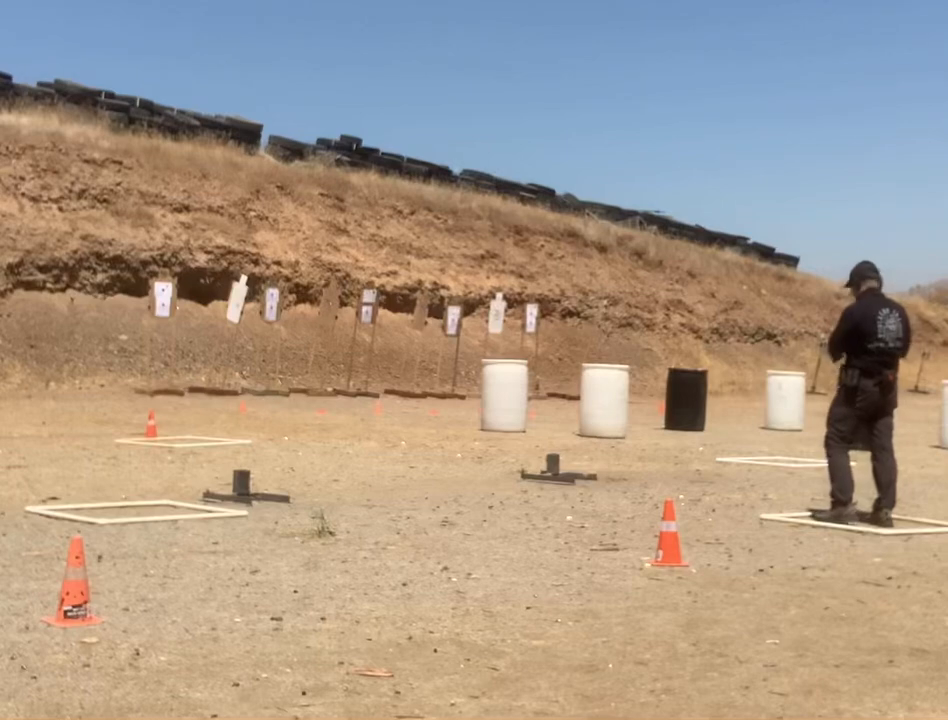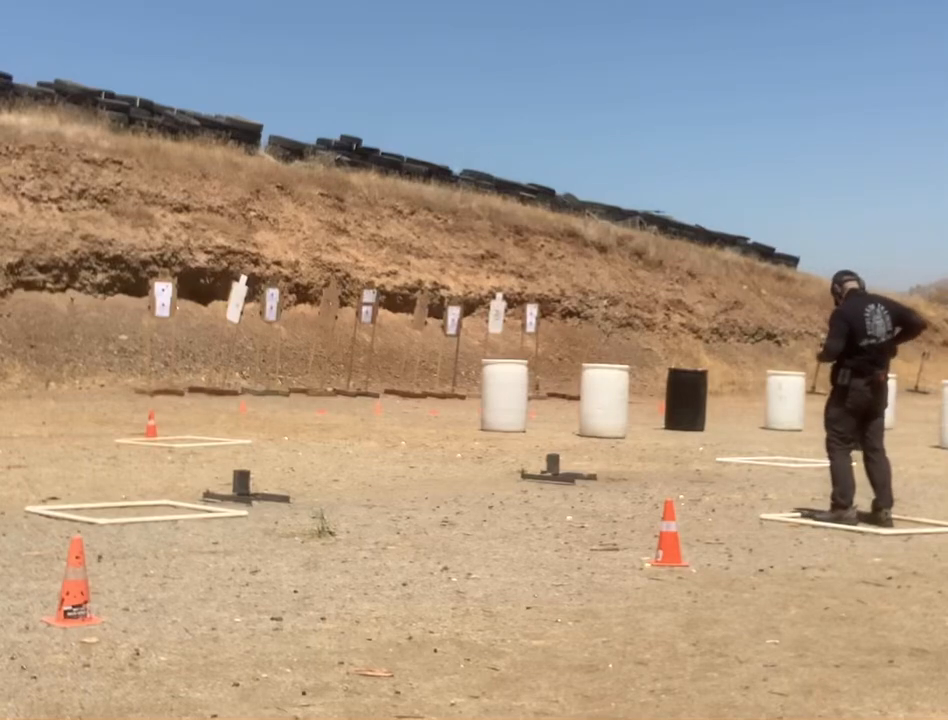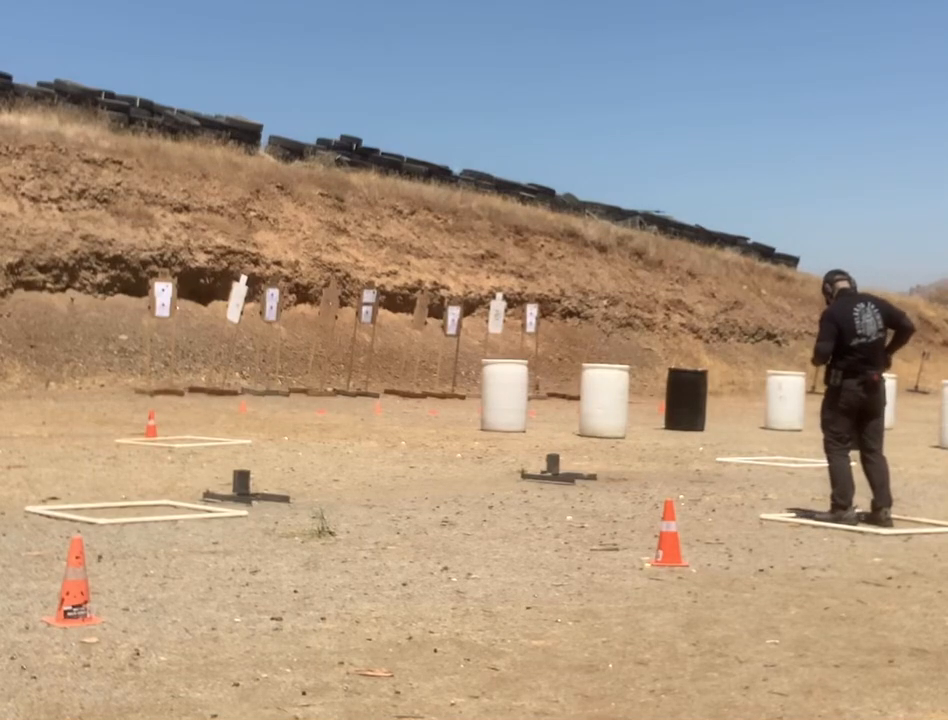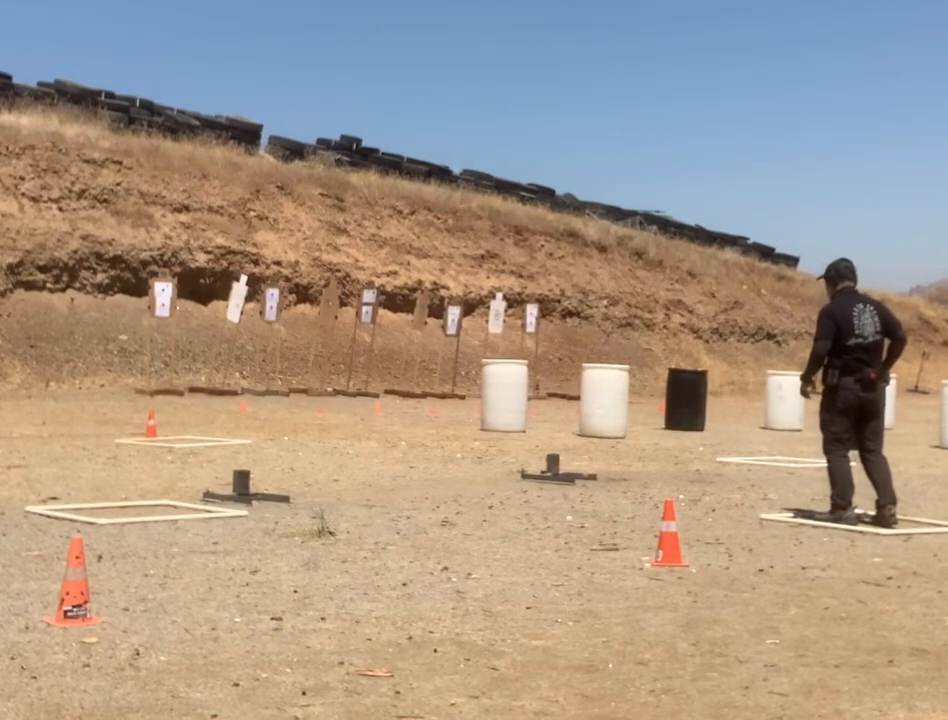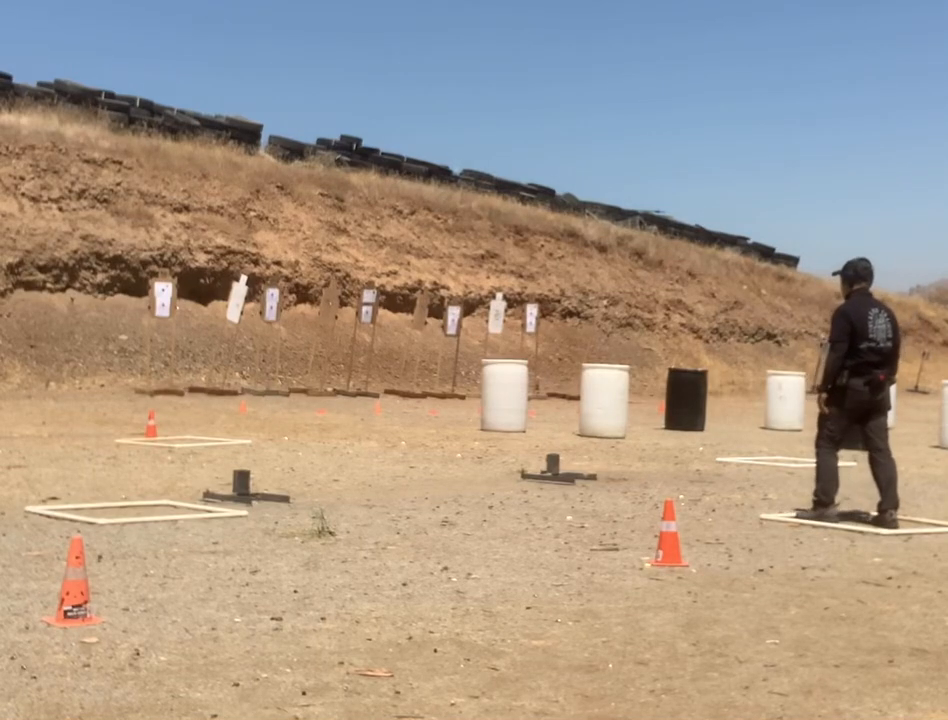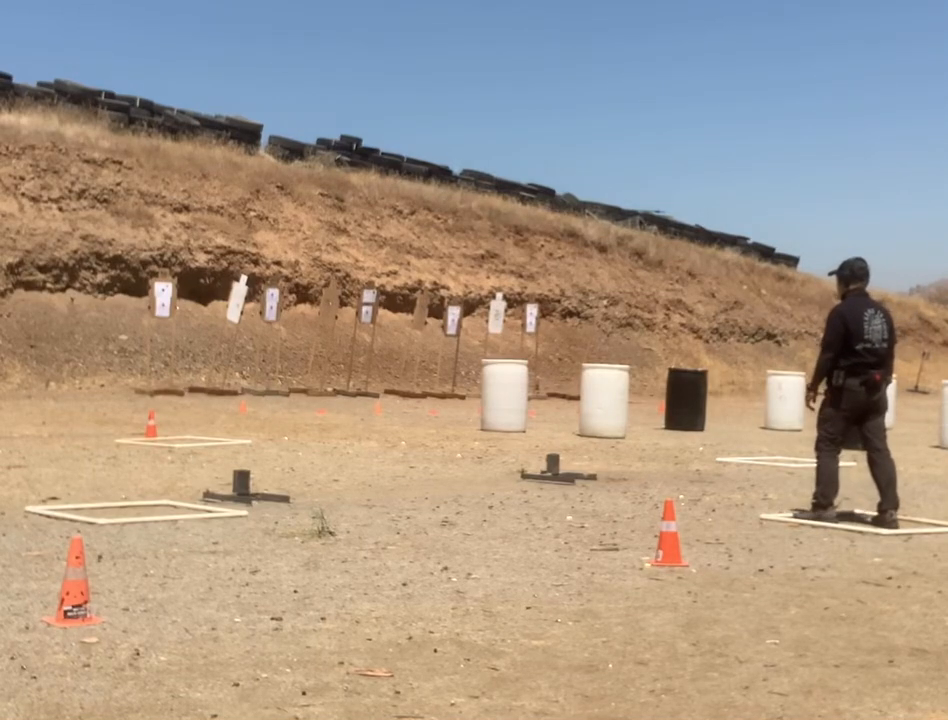
dt=0.4s
person 1, frame 1
left shoulder: (855, 311)
right shoulder: (899, 312)
left elbow: (835, 348)
right elbow: (903, 349)
left wrist: (844, 351)
left hip: (859, 387)
right hip: (887, 388)
left knee: (837, 444)
right knee: (883, 449)
left ankle: (843, 506)
right ankle: (884, 510)
person 1, frame 2
left shoulder: (843, 312)
right shoulder: (885, 305)
left elbow: (832, 351)
right elbow: (919, 322)
left wrist: (821, 355)
right wrist: (894, 341)
left hip: (850, 387)
right hip: (877, 387)
left knee: (839, 448)
right knee: (875, 448)
left ankle: (844, 508)
right ankle: (883, 509)
person 1, frame 3
left shoulder: (833, 312)
right shoulder: (877, 304)
left elbow: (822, 352)
right elbow: (908, 326)
left wrist: (816, 360)
right wrist: (888, 352)
left hip: (844, 387)
right hip: (874, 387)
left knee: (837, 448)
right knee: (873, 449)
left ankle: (843, 509)
right ankle: (882, 509)
person 1, frame 4
left shoulder: (831, 311)
right shoulder: (875, 307)
left elbow: (821, 350)
right elbow: (900, 338)
left wrist: (807, 378)
right wrist: (884, 368)
left hip: (842, 386)
right hip: (872, 386)
left knee: (837, 449)
right knee: (873, 450)
left ankle: (843, 509)
right ankle: (887, 507)
person 1, frame 5
left shoulder: (846, 311)
right shoulder: (887, 313)
left elbow: (837, 354)
right elbow: (894, 353)
left wrist: (824, 389)
left hip: (849, 388)
right hip: (878, 390)
left knee: (827, 445)
right knee: (880, 449)
left ankle: (825, 505)
right ankle: (888, 510)
person 1, frame 6
left shoulder: (841, 312)
right shoulder: (883, 313)
left elbow: (828, 354)
right elbow: (889, 354)
left wrist: (813, 387)
left hip: (845, 389)
right hip: (875, 390)
left knee: (827, 447)
right knee: (879, 449)
left ankle: (823, 507)
right ankle: (889, 511)
